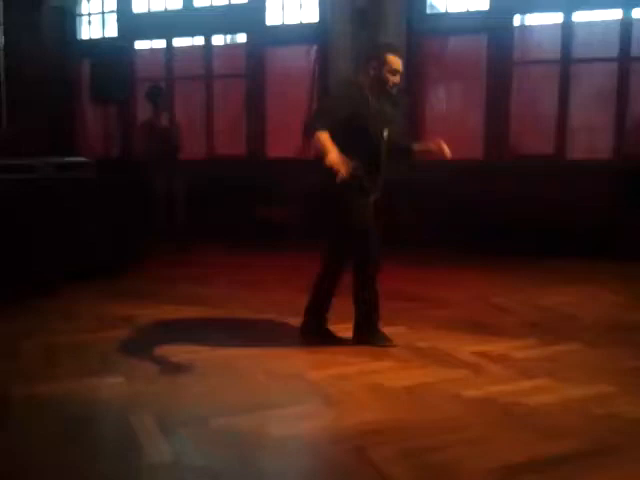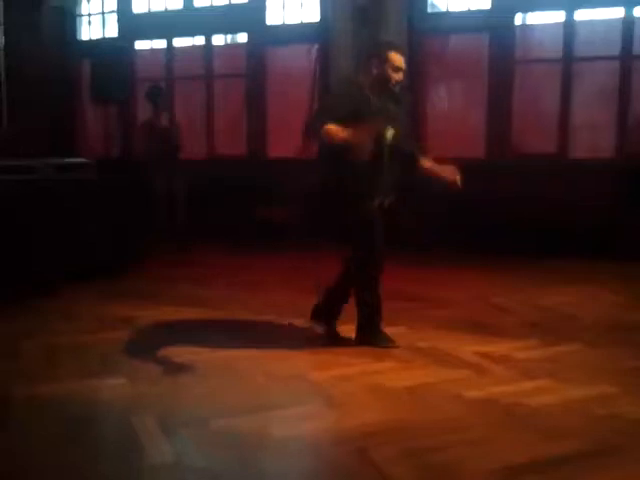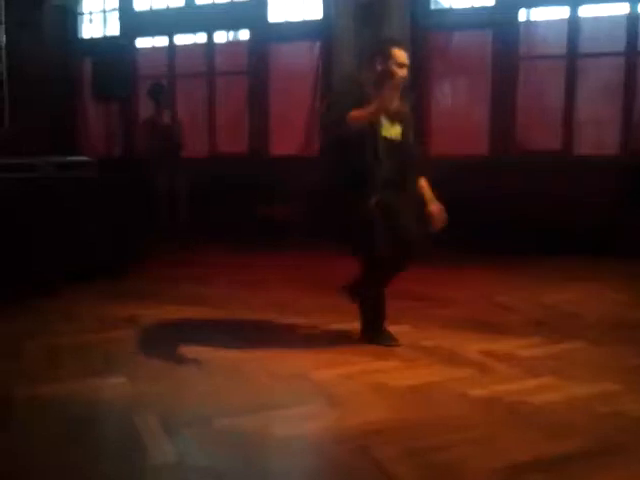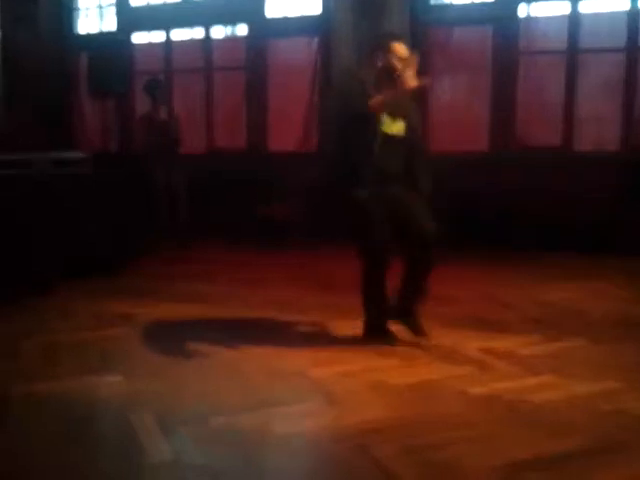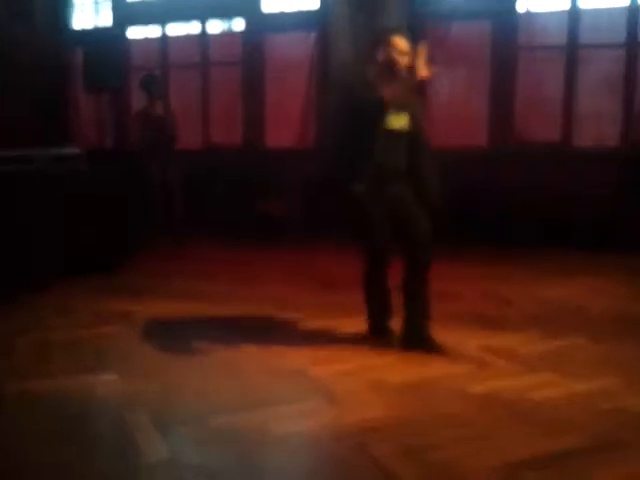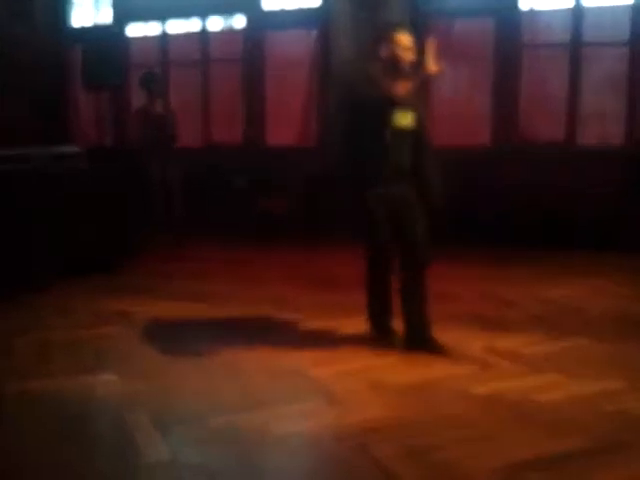
dt=0.1s
person 1, frame 1
left shoulder: (386, 106)
right shoulder: (351, 95)
left elbow: (397, 145)
right elbow: (316, 126)
left wrist: (426, 147)
right wrist: (332, 153)
left hip: (363, 192)
right hip: (351, 192)
left knee: (338, 258)
right knee: (367, 257)
left ankle: (314, 325)
right ankle: (367, 328)
person 1, frame 2
left shoulder: (390, 105)
right shoulder: (352, 94)
left elbow: (403, 152)
right elbow: (317, 125)
left wrist: (435, 169)
right wrist: (350, 136)
left hip: (376, 193)
right hip: (360, 192)
left knee: (366, 258)
right knee: (371, 259)
left ankle: (326, 310)
right ankle: (369, 329)
person 1, frame 3
left shoulder: (400, 108)
right shoulder: (355, 95)
left elbow: (409, 159)
right elbow: (334, 125)
left wrist: (429, 199)
right wrist: (378, 108)
left hip: (392, 192)
right hip: (365, 193)
left knee: (408, 243)
right knee: (377, 257)
left ankle: (362, 288)
right ankle: (373, 326)
person 1, frame 4
left shoulder: (406, 105)
right shoulder: (362, 94)
left elbow: (415, 155)
right elbow: (363, 112)
left wrist: (422, 194)
right wrist: (398, 93)
left hip: (399, 187)
right hip: (367, 188)
left knee: (425, 237)
right knee: (377, 255)
left ankle: (405, 307)
right ankle: (376, 324)
person 1, frame 5
left shoulder: (410, 98)
right shoulder: (364, 91)
left elbow: (418, 152)
right elbow: (378, 106)
left wrist: (427, 194)
right wrist: (412, 82)
left hip: (402, 188)
right hip: (370, 188)
left knee: (420, 252)
right knee: (378, 256)
left ankle: (416, 331)
right ankle: (379, 323)
person 1, frame 6
left shoulder: (411, 94)
right shoulder: (367, 88)
right elbow: (387, 101)
left wrist: (428, 193)
right wrist: (421, 77)
left hip: (405, 187)
right hip: (375, 188)
left knee: (416, 256)
right knee: (382, 256)
left ankle: (417, 331)
right ankle: (381, 323)
person 2, frame 1
left shoulder: (170, 124)
right shoulder: (145, 126)
left elbow: (176, 148)
right elbow: (143, 153)
left wrist: (167, 130)
right wrist: (159, 131)
left hip: (171, 170)
right hip: (155, 172)
left knee: (175, 206)
right knee: (160, 207)
person 2, frame 2
left shoulder: (170, 124)
right shoulder: (146, 126)
left elbow: (177, 148)
right elbow: (144, 153)
left wrist: (167, 129)
right wrist: (159, 130)
left hip: (172, 170)
right hip: (156, 172)
left knee: (176, 206)
right knee: (161, 207)
person 2, frame 3
left shoulder: (173, 121)
right shoulder: (148, 124)
left elbow: (179, 146)
right elbow: (146, 150)
left wrist: (169, 127)
right wrist: (162, 128)
left hip: (174, 168)
right hip: (159, 170)
left knee: (179, 206)
right knee: (164, 207)
person 2, frame 4
left shoulder: (170, 117)
right shoulder: (144, 120)
left elbow: (176, 142)
right elbow: (143, 146)
left wrist: (166, 123)
right wrist: (159, 123)
left hip: (172, 164)
right hip: (155, 165)
left knee: (178, 201)
right knee: (161, 202)
right ankle: (164, 234)
person 2, frame 5
left shoulder: (166, 112)
right shoulder: (141, 115)
left elbow: (172, 137)
right elbow: (140, 142)
left wrist: (162, 118)
right wrist: (154, 119)
left hip: (168, 160)
right hip: (151, 161)
left knee: (173, 197)
right knee: (158, 198)
left ankle: (174, 229)
right ankle: (160, 230)
person 2, frame 6
left shoulder: (166, 110)
right shoulder: (140, 113)
left elbow: (172, 136)
right elbow: (140, 140)
left wrist: (163, 116)
right wrist: (155, 117)
left hip: (167, 158)
right hip: (152, 159)
left knee: (174, 195)
right knee: (157, 196)
left ankle: (174, 227)
right ankle: (160, 228)
